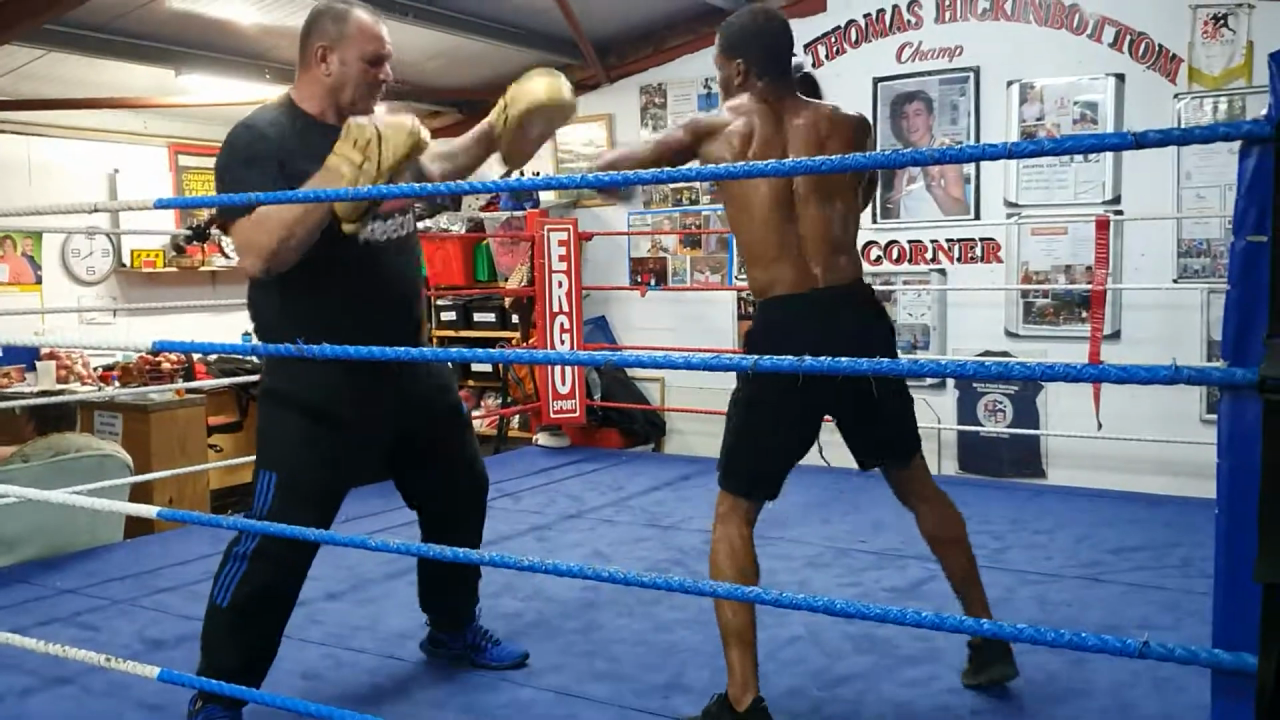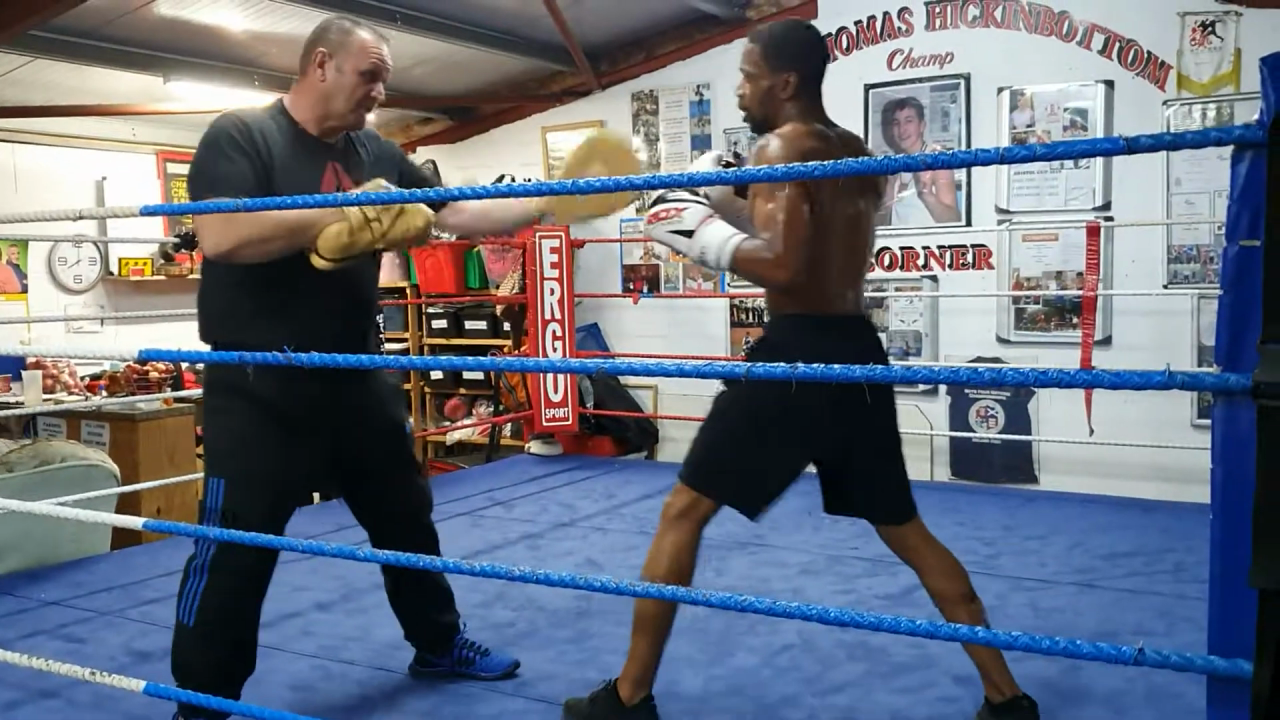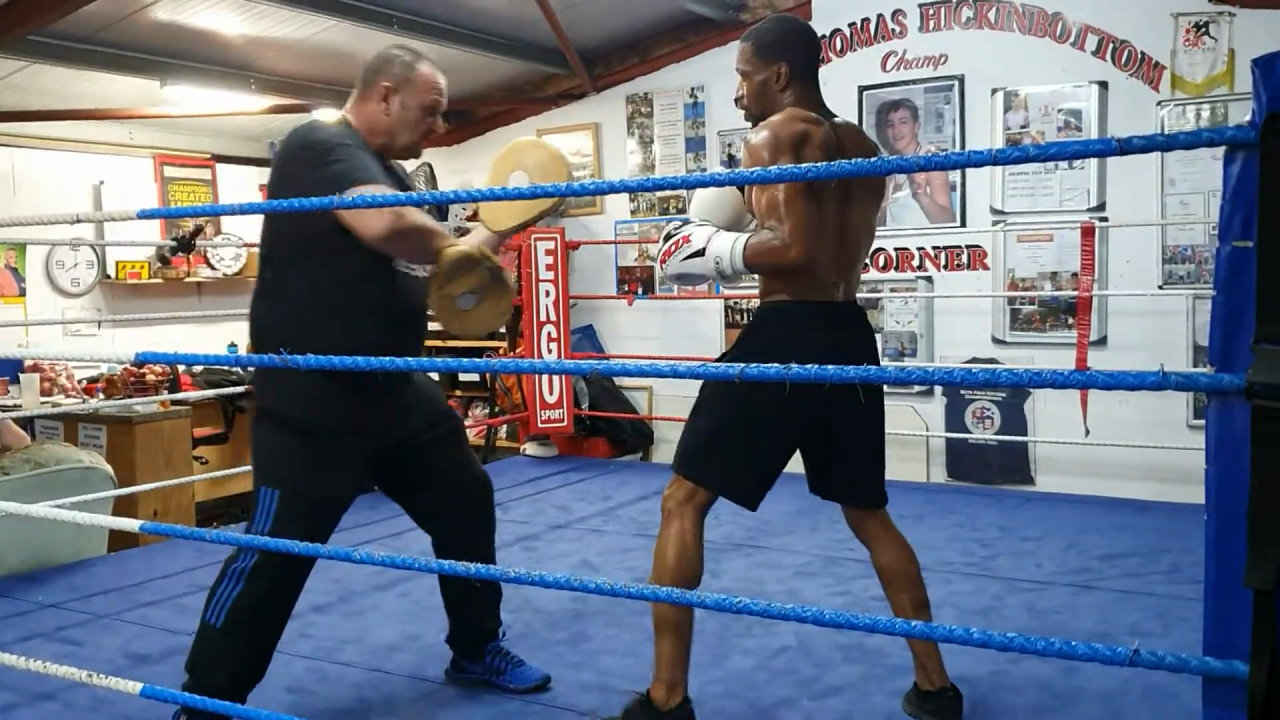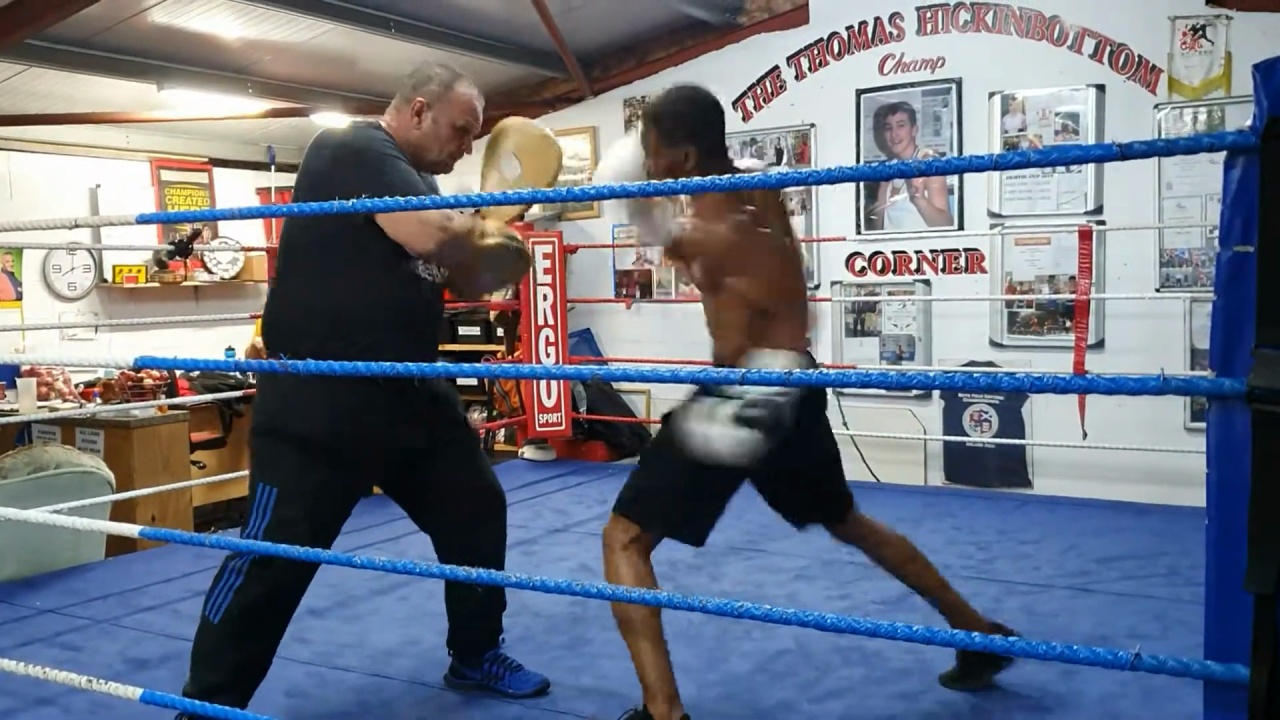
dt=0.7s
person 1, frame 1
left shoulder: (715, 128)
right shoulder: (852, 131)
left elbow: (612, 169)
left hip: (785, 332)
right hip: (856, 318)
left knee: (733, 515)
right knee: (913, 483)
right ankle: (986, 641)
person 1, frame 2
left shoulder: (783, 147)
right shoulder: (857, 155)
left elbow: (786, 268)
left wrist: (701, 233)
right wrist: (738, 208)
left hip: (795, 352)
right hip: (857, 350)
left knee: (684, 514)
right knee: (905, 531)
person 1, frame 3
left shoulder: (774, 136)
right shoulder: (862, 147)
left elbow: (793, 247)
left wrist: (712, 250)
right wrist: (736, 233)
left hip: (783, 337)
right hip: (848, 336)
left knee: (683, 503)
right knee: (868, 513)
person 1, frame 4
left shoulder: (732, 225)
right shoulder: (734, 199)
left elbow: (789, 327)
right elbow: (686, 249)
left wrist: (761, 403)
left hip: (759, 403)
right hip: (781, 397)
left knee: (624, 539)
right knee: (849, 521)
right ankle: (980, 635)
person 2, frame 1
left shoulder: (370, 127)
right shoulder: (261, 140)
left elbow: (427, 176)
right elbow: (261, 252)
left wrist: (499, 127)
right wrist: (347, 174)
left hip: (406, 366)
right hip: (316, 380)
left knee: (459, 493)
right knee: (278, 537)
left ankle: (452, 629)
person 2, frame 2
left shoulder: (370, 152)
right shoulder: (240, 135)
left elbow: (455, 214)
right elbow: (221, 237)
right wrist: (344, 216)
left hip: (353, 381)
right hip: (257, 388)
left knee: (405, 515)
right knee: (235, 546)
left ankle: (438, 644)
person 2, frame 3
left shoulder: (388, 169)
right shoulder: (319, 145)
left elbow: (412, 258)
right elbow: (389, 227)
left wrist: (492, 231)
right wrist: (457, 245)
left hip: (396, 387)
right hip: (311, 395)
left knee: (467, 503)
right knee: (277, 550)
left ankle: (477, 650)
person 2, frame 4
left shoulder: (413, 175)
right shoulder: (353, 150)
left elbow: (457, 276)
right elbow: (432, 236)
left wrist: (493, 225)
right wrist: (483, 234)
left hip: (405, 389)
right hip: (319, 394)
left knee: (478, 508)
right knee: (277, 551)
left ankle: (476, 655)
